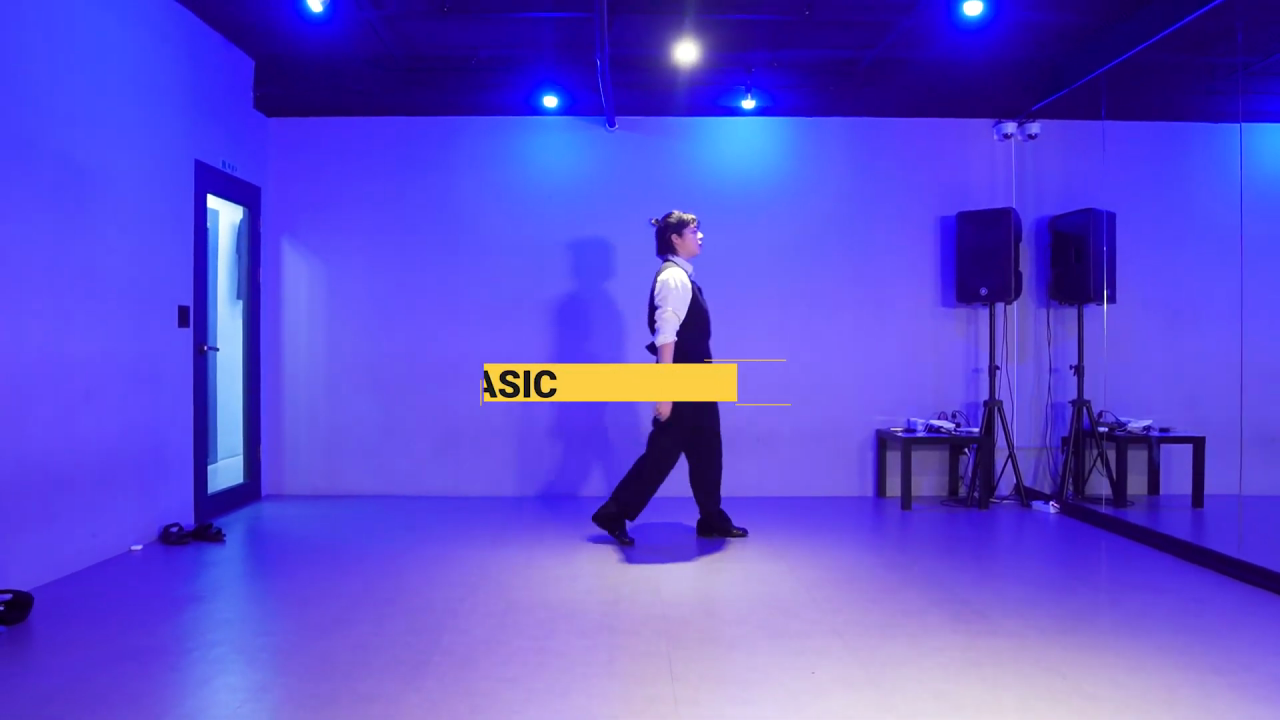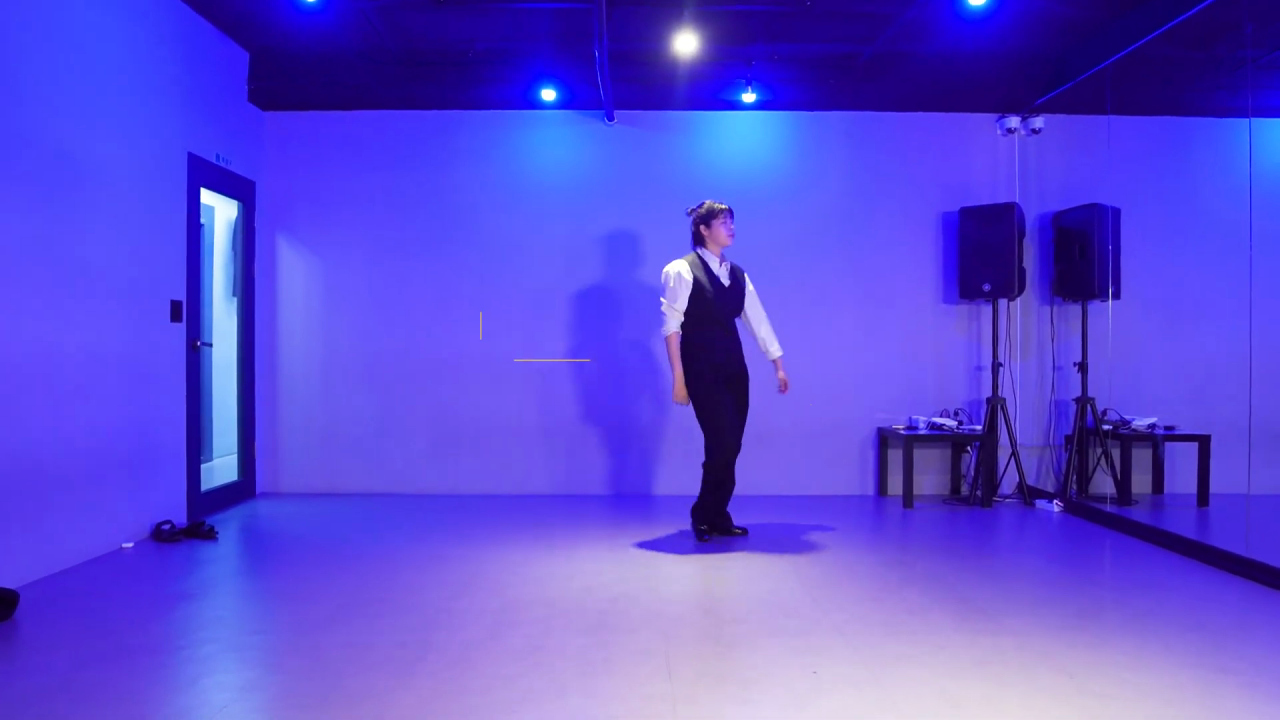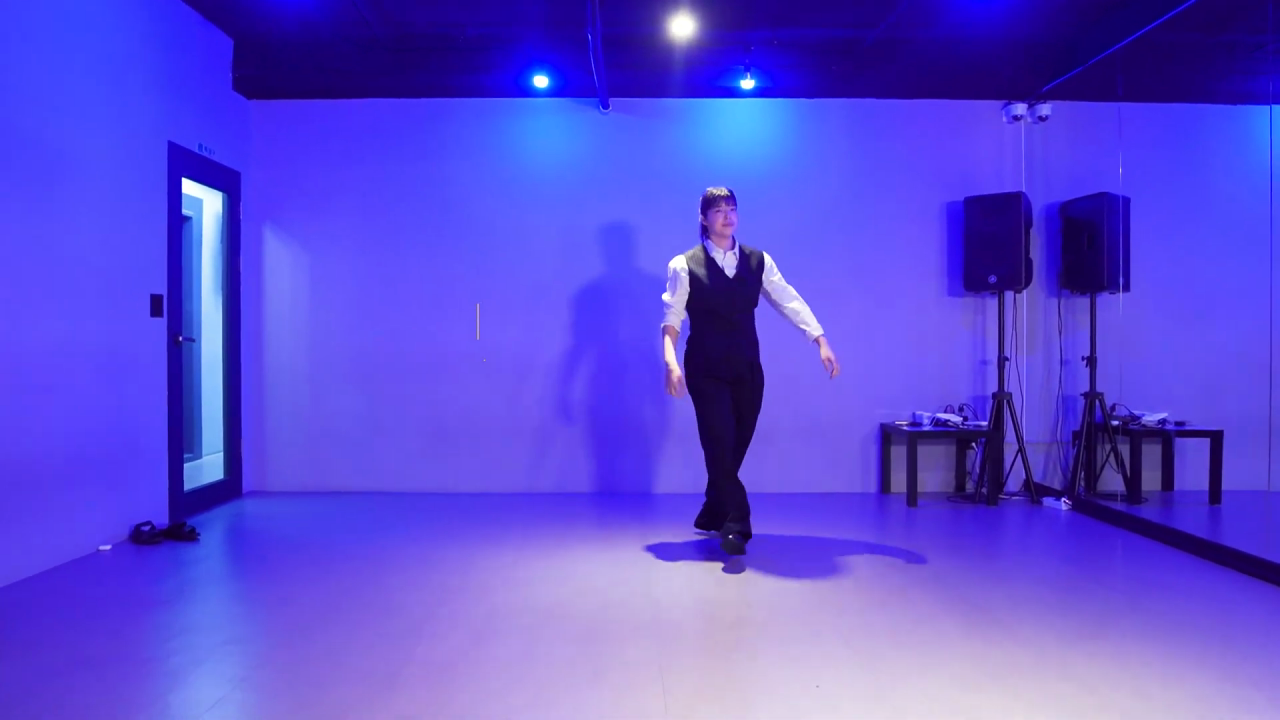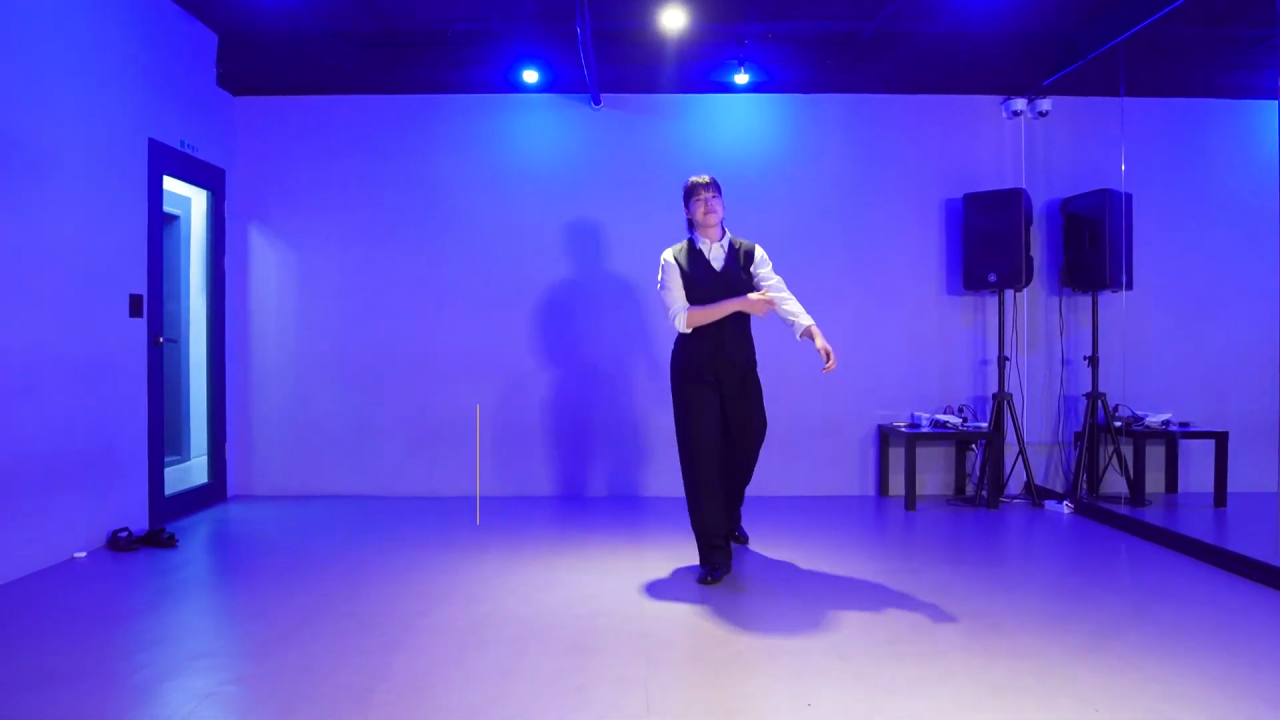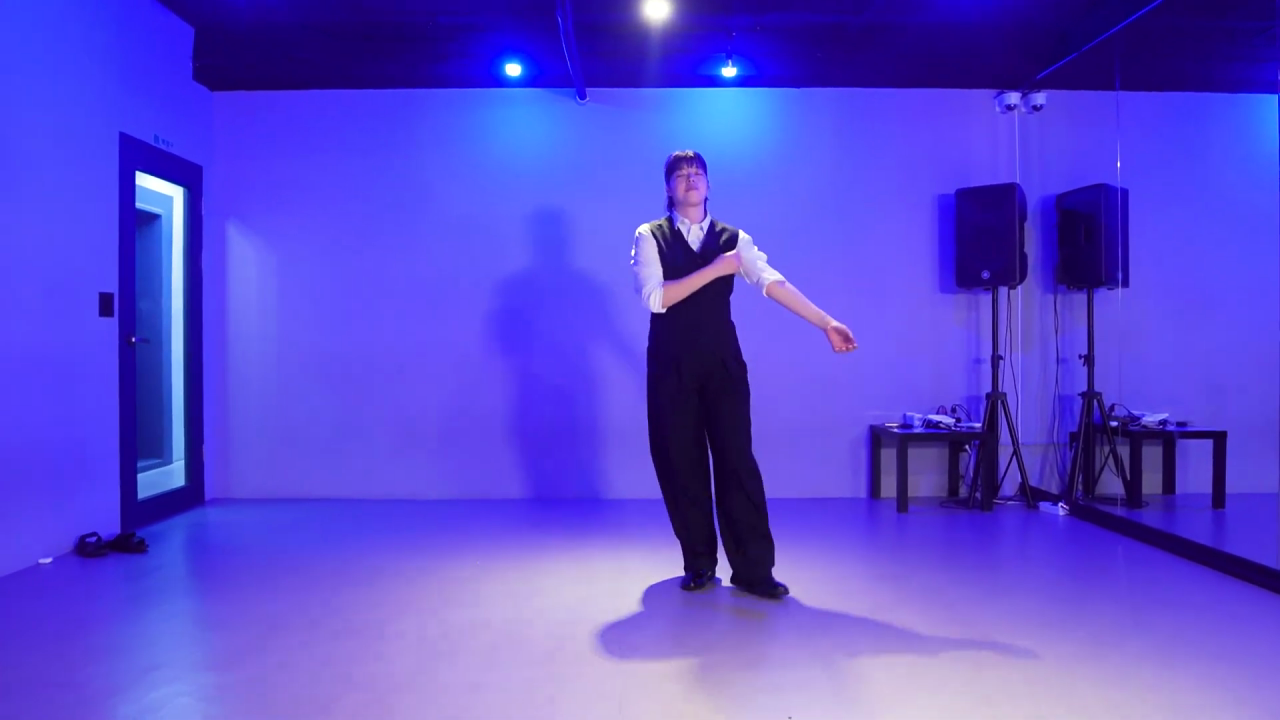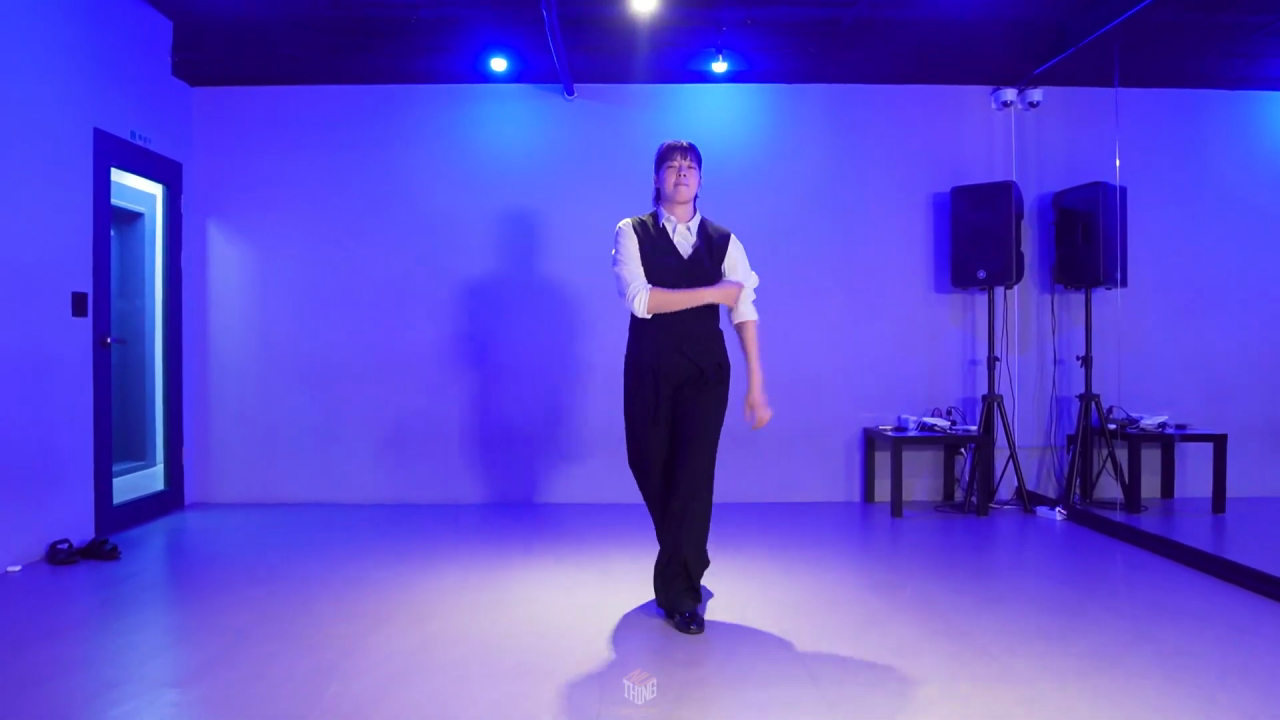
dt=0.3s
person 1, frame 1
left shoulder: (683, 277)
right shoulder: (673, 278)
right elbow: (665, 335)
left knee: (707, 448)
right knee: (664, 450)
left ankle: (712, 519)
right ankle: (614, 514)
person 1, frame 2
left shoulder: (737, 273)
right shoulder: (681, 270)
left elbow: (756, 318)
right elbow: (672, 326)
left wrist: (777, 363)
right wrist: (678, 376)
left hip: (733, 368)
right hip: (703, 369)
left knee: (730, 446)
right knee: (721, 442)
left ankle: (717, 517)
right ankle: (705, 513)
person 1, frame 3
left shoulder: (759, 261)
right shoulder: (684, 266)
left elbow: (790, 302)
right elbow: (672, 319)
left wrist: (821, 342)
right wrist: (672, 360)
left hip: (747, 366)
right hip: (707, 368)
left knee: (735, 445)
right knee: (720, 444)
left ankle: (714, 515)
right ankle: (733, 528)
person 1, frame 4
left shoulder: (750, 253)
right shoulder: (674, 259)
left elbow: (779, 296)
right elbow: (680, 319)
left wrist: (815, 335)
right wrist: (738, 304)
left hip: (740, 368)
right hip: (693, 371)
left knee: (743, 450)
right knee: (701, 456)
left ankle: (727, 518)
right ankle: (713, 553)
person 1, frame 5
left shoulder: (733, 239)
right shoulder: (649, 236)
left elbow: (773, 282)
right elbow: (654, 297)
left wrist: (825, 323)
right wrist: (714, 269)
left hip: (722, 360)
right hip: (671, 363)
left knee: (736, 460)
right knee: (680, 462)
left ankle: (752, 567)
right ankle: (698, 561)
person 1, frame 6
left shoulder: (723, 241)
right shoulder: (631, 232)
left elbow: (745, 311)
right elbow: (639, 299)
left wrist: (756, 382)
right wrist: (713, 293)
left hip: (707, 368)
right hip: (649, 369)
left knee: (693, 475)
right knee: (653, 472)
left ankle: (679, 590)
right ankle: (682, 578)
